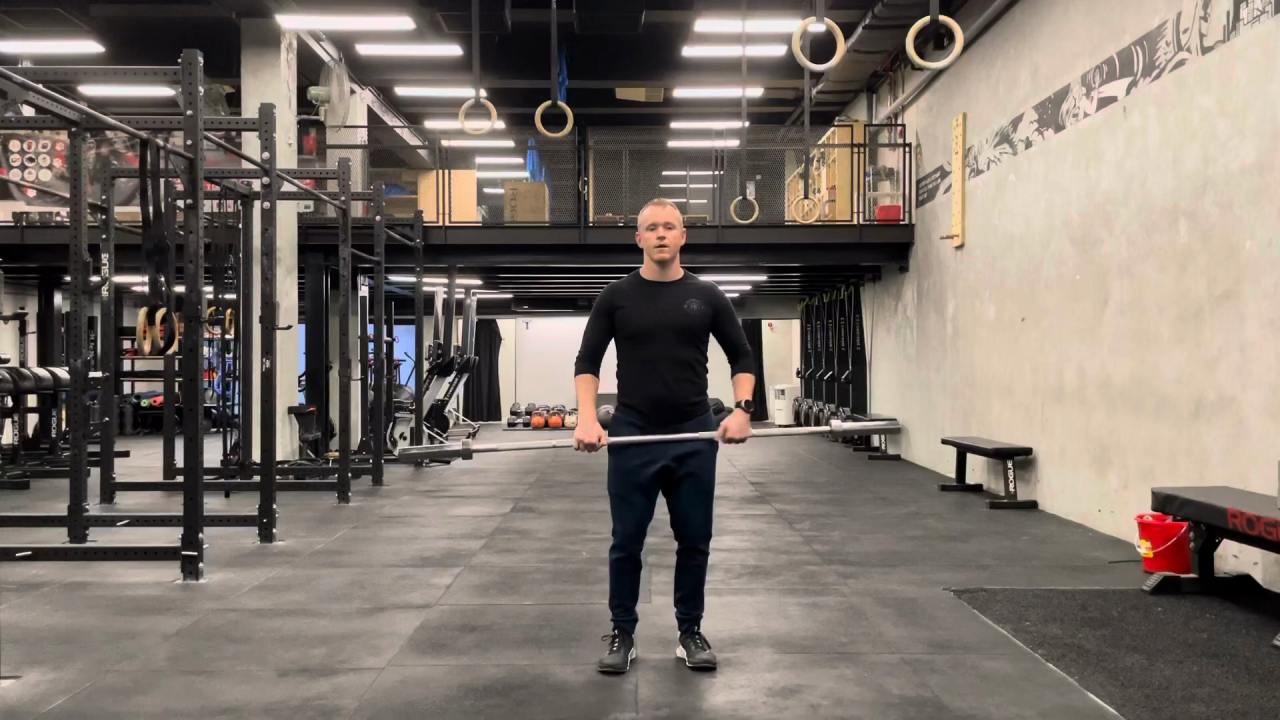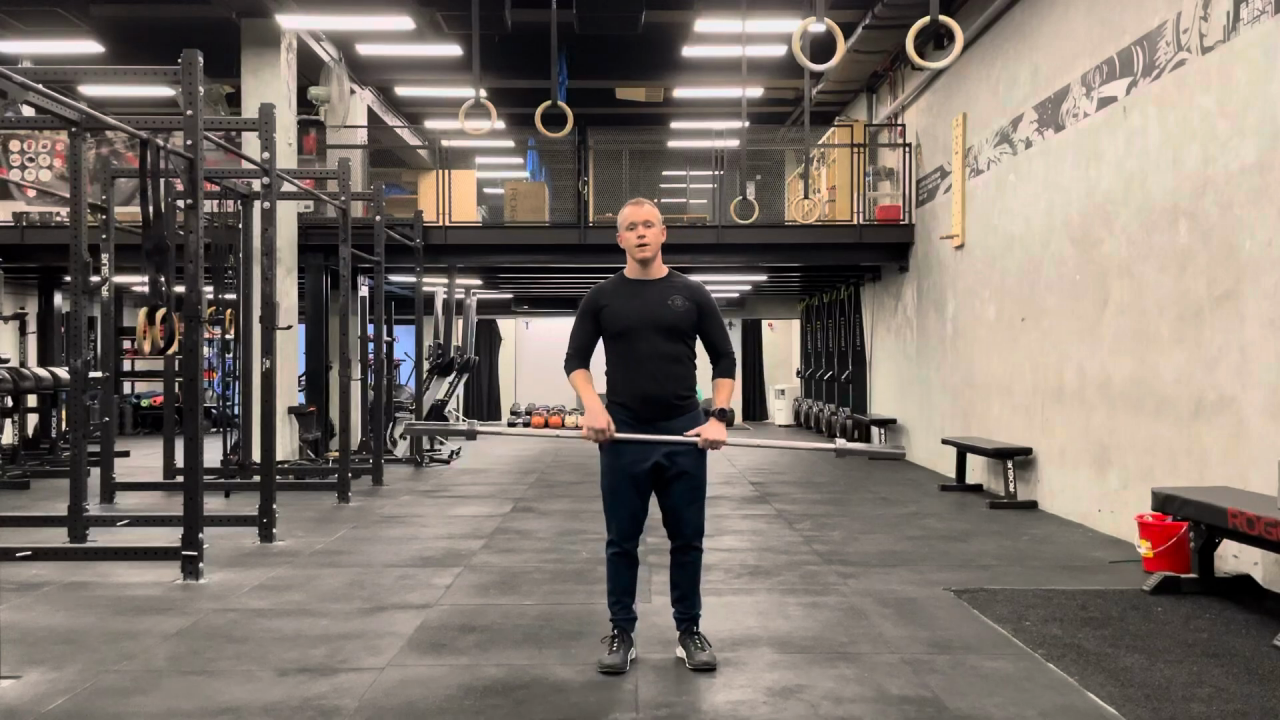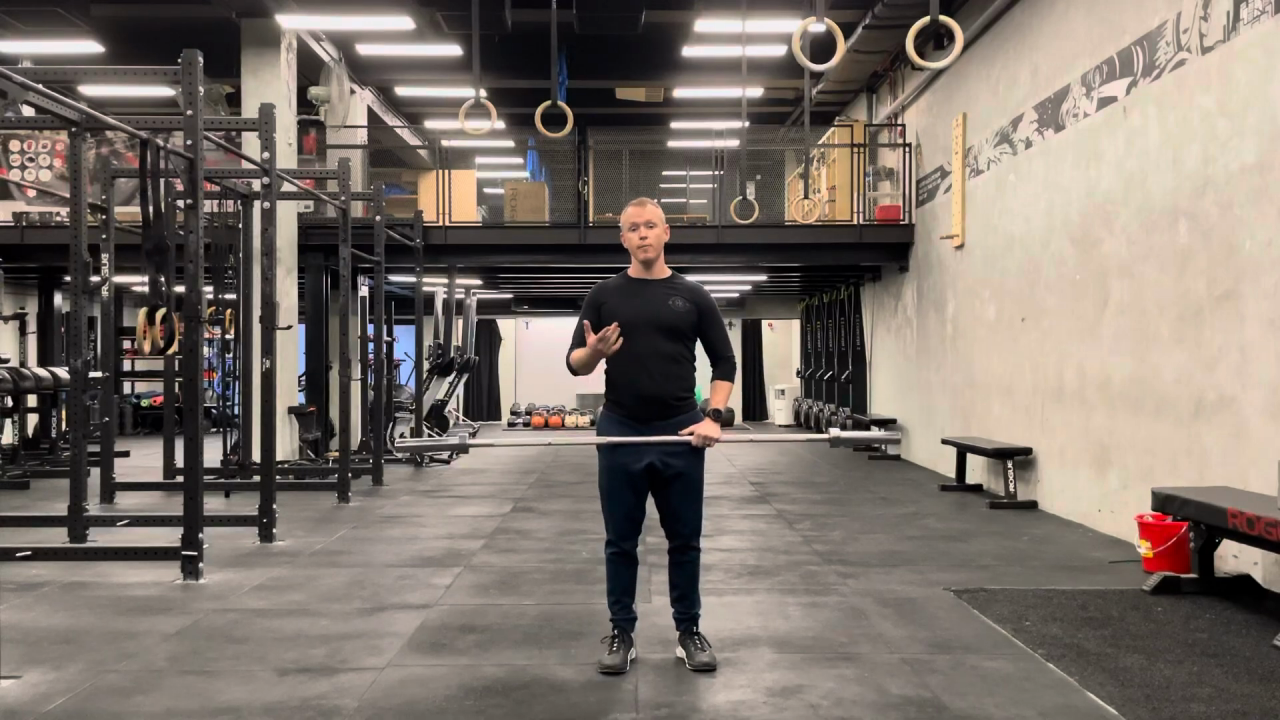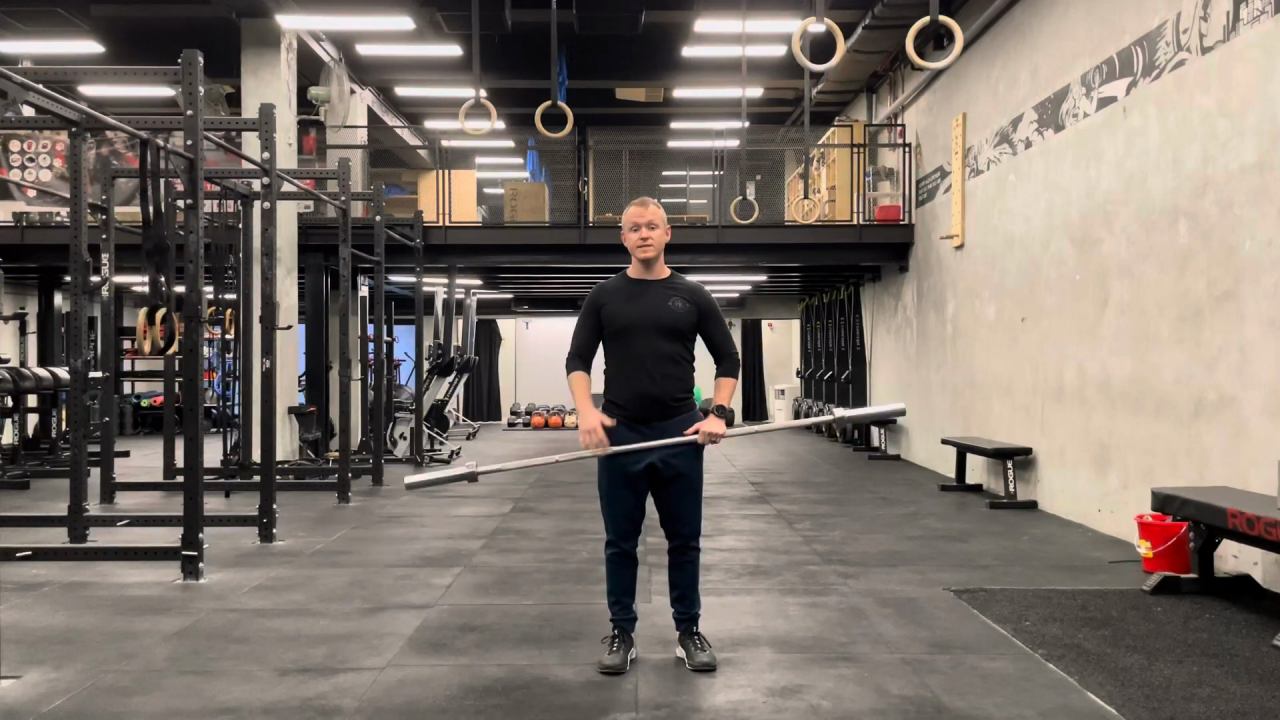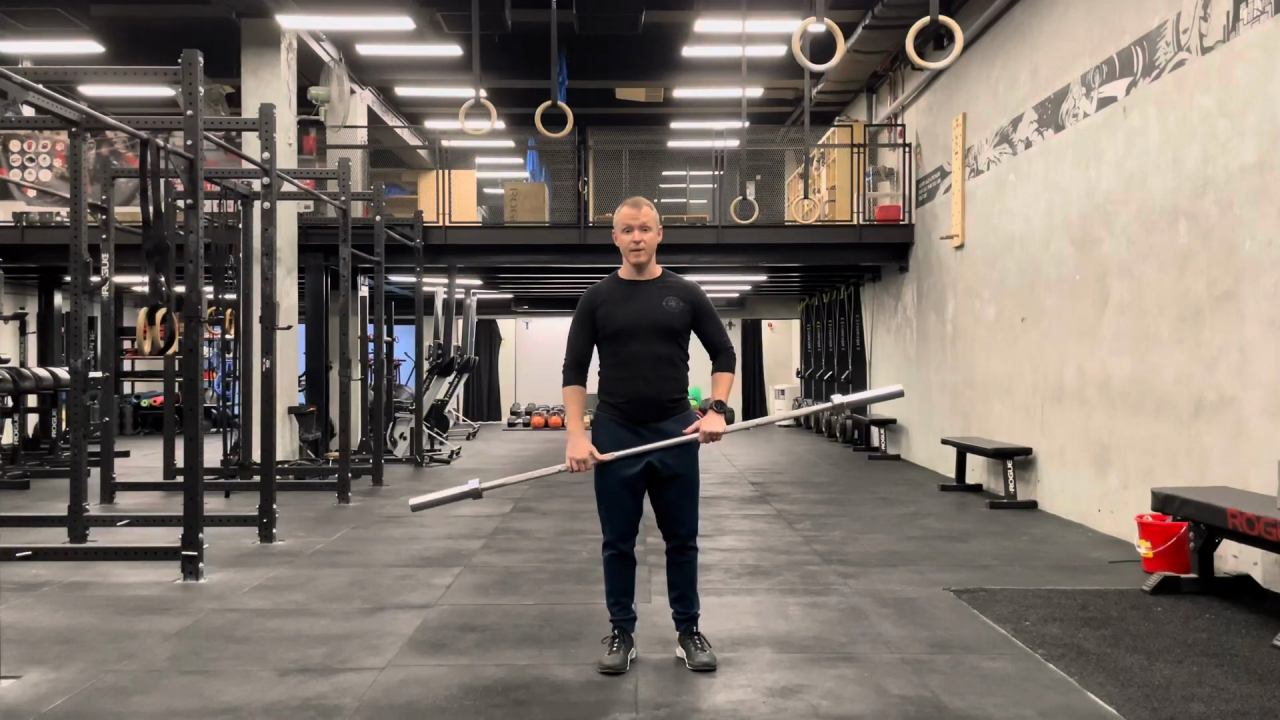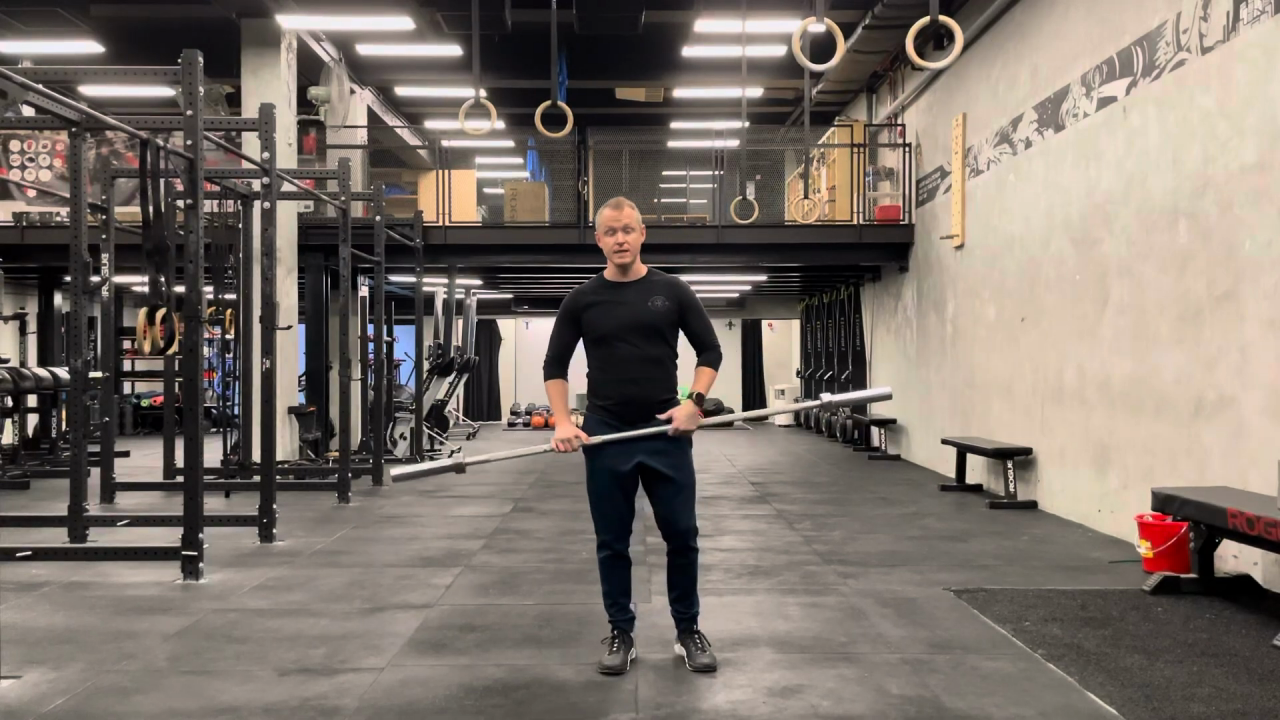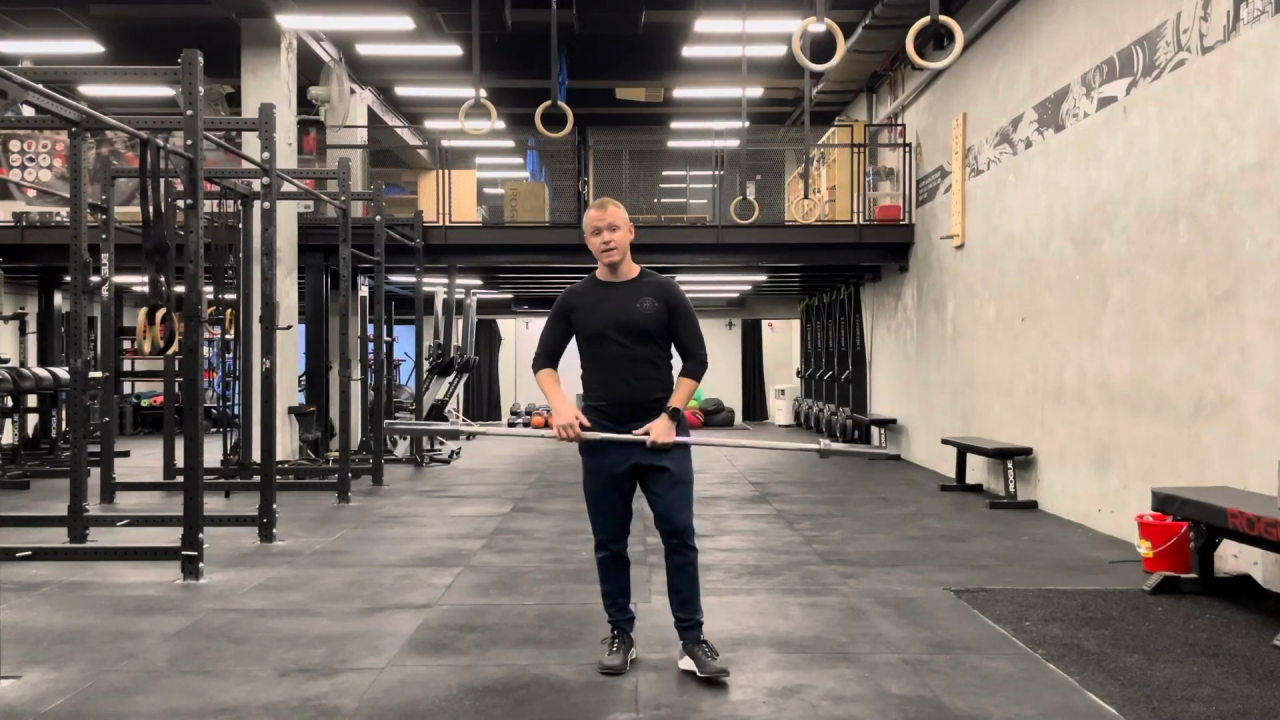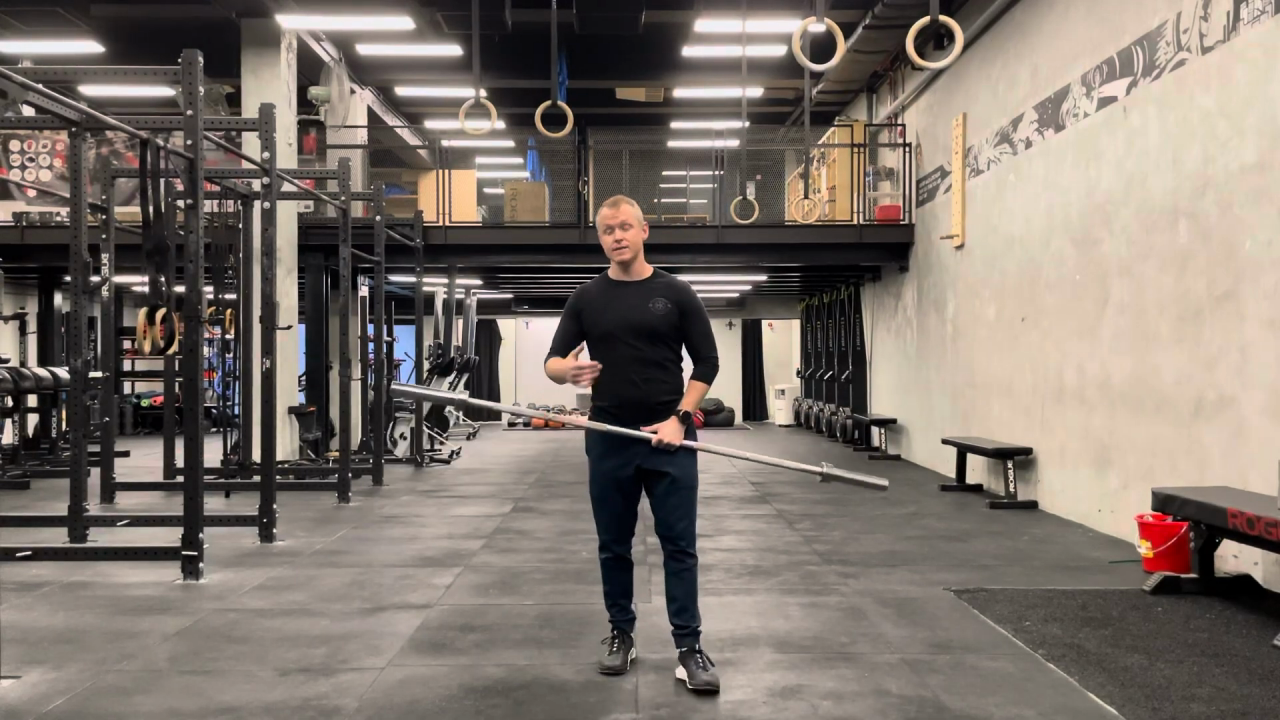
dt=0.3s
person 1, frame 1
left shoulder: (707, 296)
right shoulder: (616, 296)
left elbow: (741, 356)
right elbow: (587, 361)
left wrist: (741, 408)
right wrist: (587, 418)
left hip: (694, 435)
right hip: (632, 433)
left knee: (695, 541)
right knee: (627, 539)
left ankle: (689, 631)
right ankle: (622, 632)
person 1, frame 2
left shoulder: (692, 293)
right shoulder: (602, 297)
left elbow: (723, 358)
right elbow: (576, 360)
left wrist: (718, 416)
right wrist: (591, 403)
left hip: (684, 431)
right hip: (623, 434)
left knee: (687, 538)
right knee: (622, 539)
left ankle: (689, 631)
right ankle: (621, 632)
person 1, frame 3
left shoulder: (693, 295)
right shoulder: (604, 294)
left elbow: (724, 361)
right elbow: (574, 361)
left wrist: (713, 416)
right wrist: (593, 353)
left hip: (680, 432)
right hip: (620, 431)
left knee: (685, 539)
right knee: (621, 540)
left ankle: (688, 630)
right ankle: (621, 632)
person 1, frame 4
left shoulder: (693, 296)
right shoulder: (603, 296)
left elbow: (727, 358)
right elbow: (577, 360)
left wrist: (718, 412)
right wrist: (587, 411)
left hip: (680, 432)
right hip: (620, 434)
left knee: (684, 539)
right knee: (620, 541)
left ankle: (688, 631)
right ankle: (621, 633)
person 1, frame 5
left shoulder: (686, 294)
right shoulder: (596, 299)
left elbow: (723, 353)
right elbow: (574, 370)
left wrist: (717, 409)
right wrist: (576, 434)
left hip: (675, 431)
right hip: (616, 433)
left knee: (682, 539)
right knee: (618, 541)
left ankle: (688, 631)
right ankle: (622, 633)
person 1, frame 6
left shoulder: (672, 291)
right shoulder: (582, 300)
left elbow: (709, 351)
right elbow: (555, 365)
left wrist: (692, 401)
right wrist: (563, 421)
left hip: (667, 431)
right hip: (605, 434)
left knee: (681, 535)
right knee: (612, 542)
left ankle: (688, 631)
right ankle: (621, 633)
person 1, frame 7
left shoulder: (664, 291)
right shoulder: (574, 300)
left elbow: (695, 357)
right elbow: (543, 360)
left wrist: (671, 415)
right wrist: (560, 404)
left hip: (662, 432)
right hip: (602, 436)
left knee: (679, 534)
right knee: (610, 543)
left ankle: (691, 638)
right ankle: (621, 633)
person 1, frame 8
left shoulder: (676, 293)
right shoulder: (587, 298)
left elbow: (706, 362)
right elbow: (552, 364)
left wrist: (680, 418)
right wrist: (567, 368)
left hip: (669, 436)
right hip: (609, 438)
left knee: (679, 544)
right knee: (613, 544)
left ankle: (689, 647)
right ankle: (621, 633)
